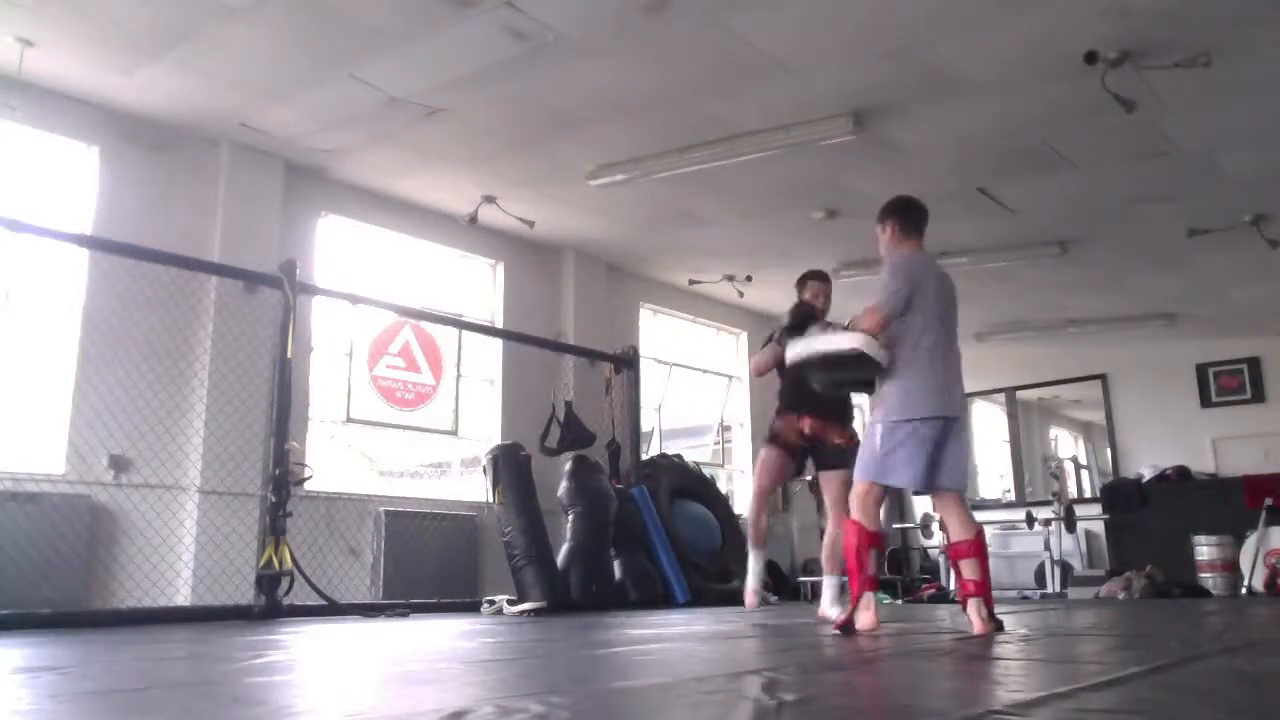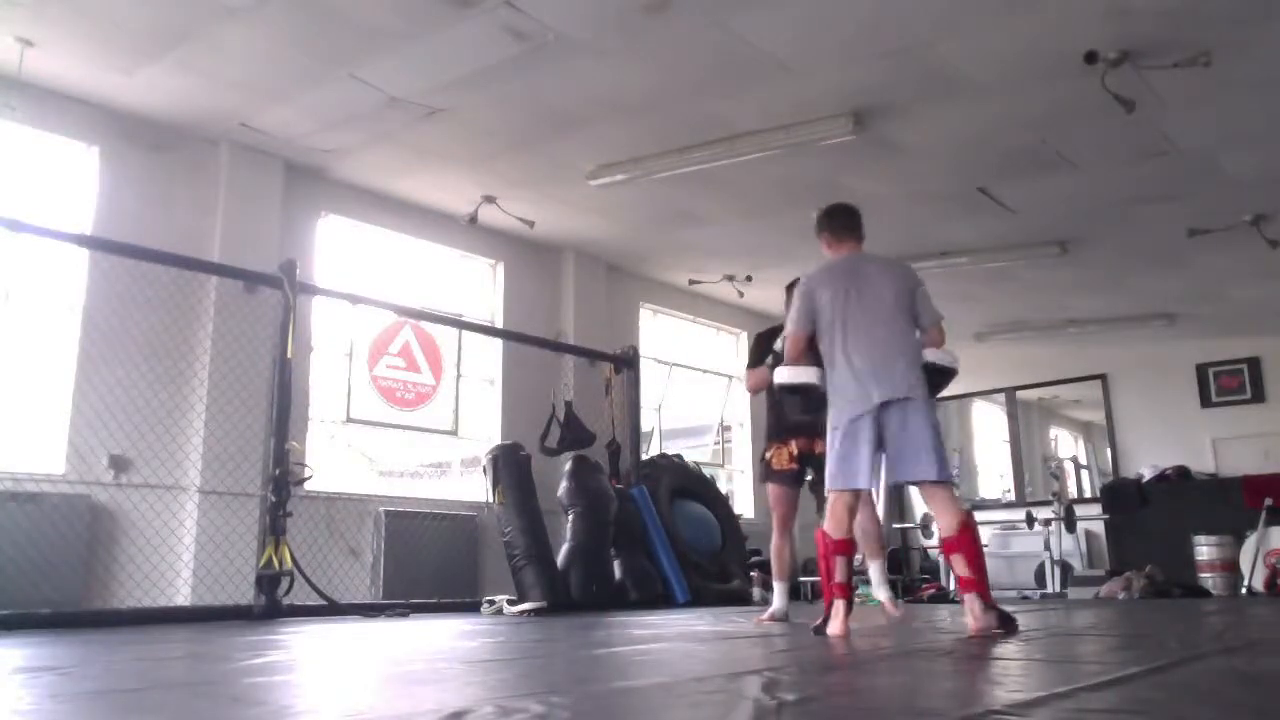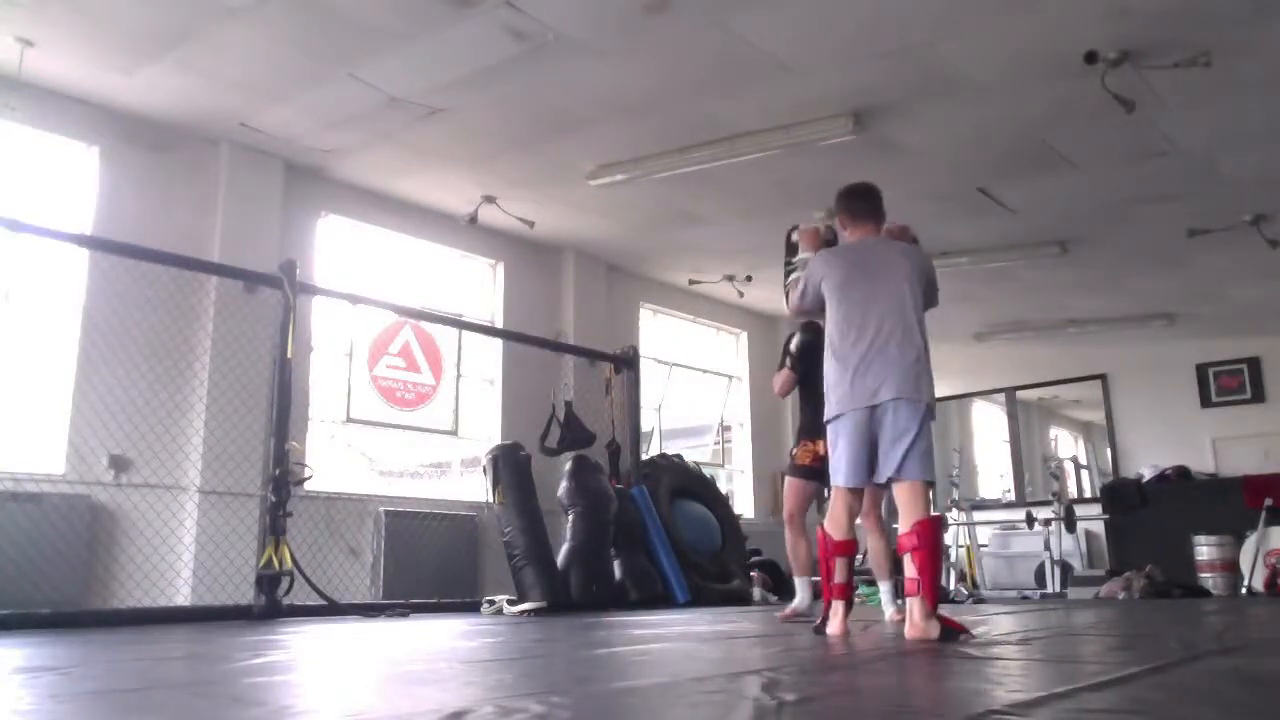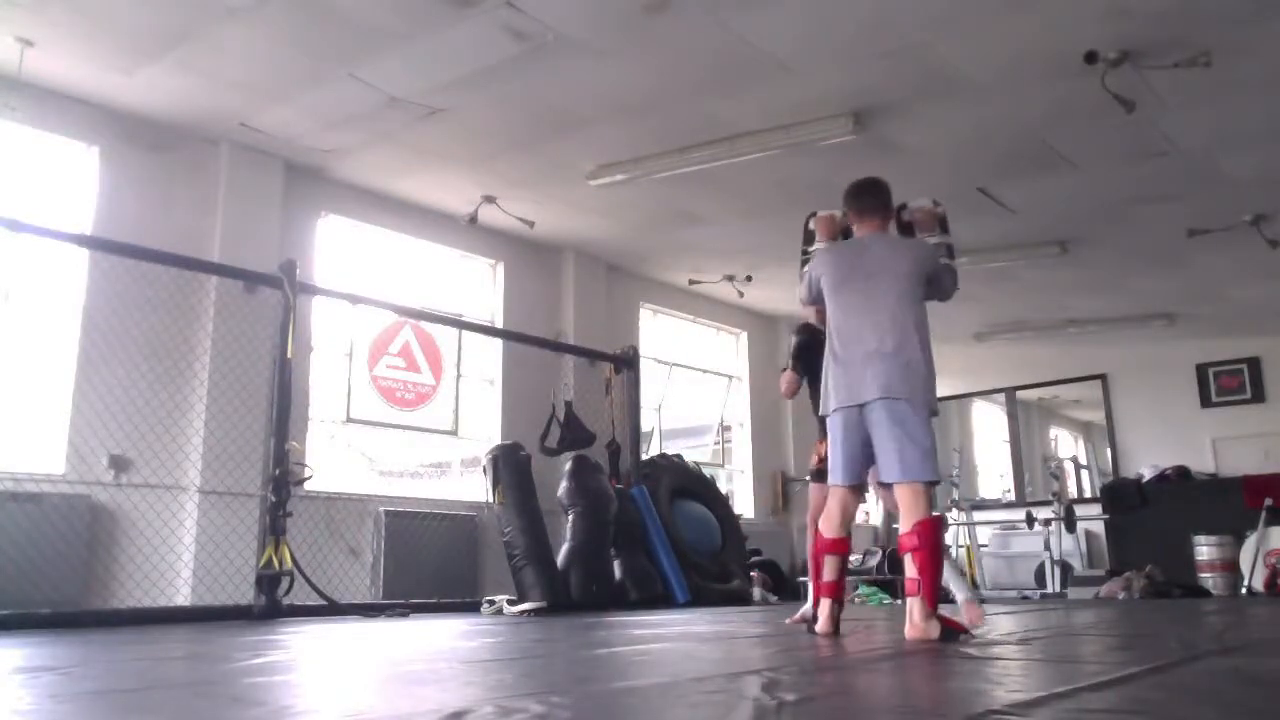
dt=0.4s
person 1, frame 1
left shoulder: (901, 267)
right shoulder: (940, 276)
left elbow: (873, 324)
left wrist: (844, 330)
right wrist: (862, 325)
left hip: (905, 403)
right hip: (945, 402)
left knee: (864, 497)
right knee: (951, 501)
left ankle: (864, 605)
right ankle: (979, 608)
person 1, frame 2
left shoulder: (813, 282)
right shoulder: (900, 272)
left elbow: (793, 352)
right elbow: (936, 337)
left wrist: (823, 354)
left hip: (850, 401)
right hip: (906, 393)
left knee: (841, 503)
right knee: (938, 494)
left ankle: (838, 611)
right ankle: (977, 603)
person 1, frame 3
left shoulder: (826, 262)
right shoulder: (914, 257)
left elbow: (796, 306)
left hip: (847, 393)
right hip: (905, 388)
left knee: (844, 499)
right knee: (912, 496)
left ankle: (836, 610)
right ankle: (921, 612)
person 1, frame 4
left shoulder: (828, 259)
right shoulder: (916, 252)
left elbow: (812, 307)
right elbow: (946, 286)
right wrist: (934, 236)
left hip: (844, 391)
right hip: (901, 388)
left knee: (840, 496)
right knee: (911, 494)
left ankle: (825, 608)
right ankle: (920, 613)
person 2, frame 1
right shoulder: (788, 334)
right elbow: (757, 368)
right wrist: (786, 332)
left hip: (835, 428)
right hip: (794, 422)
left knee: (839, 512)
right knee: (760, 490)
left ankle: (830, 600)
right ankle: (755, 572)
person 2, frame 2
right shoulder: (768, 339)
right elbow: (752, 384)
right wrist: (778, 354)
left hip: (825, 435)
right hip: (783, 441)
left knee: (861, 498)
right knee: (781, 523)
left ankle: (880, 585)
right ankle: (779, 602)
person 2, frame 3
right shoulder: (801, 339)
right elbow: (780, 389)
right wrist: (795, 353)
right hip: (811, 440)
left knee: (871, 516)
right knee: (792, 514)
left ankle: (889, 602)
right ankle: (803, 597)
person 2, frame 4
right shoulder: (809, 339)
right elbow: (787, 390)
right wrist: (797, 354)
right hip: (831, 438)
right knee: (815, 521)
right ankle: (815, 602)
